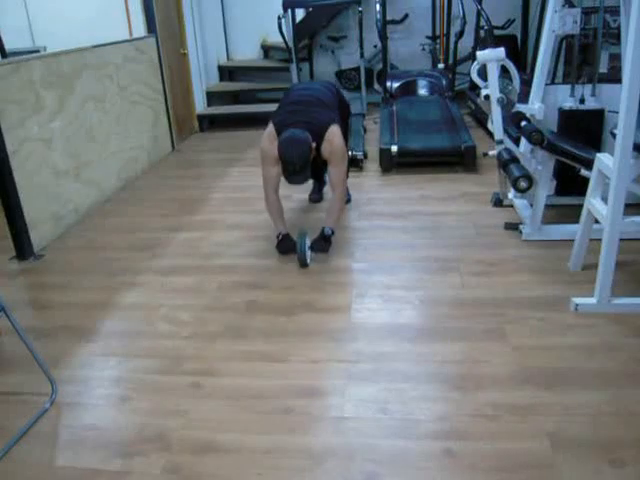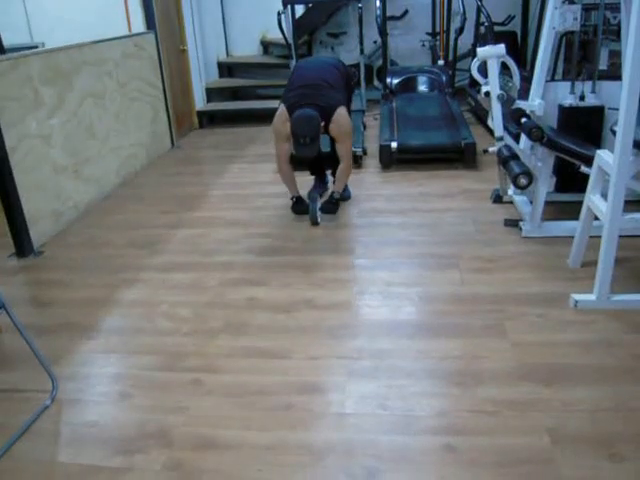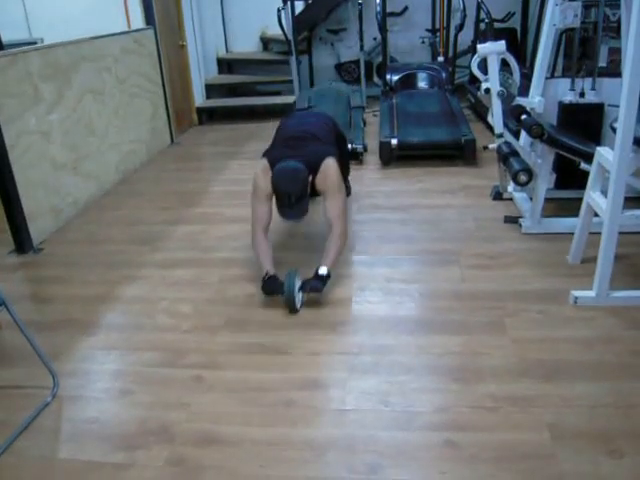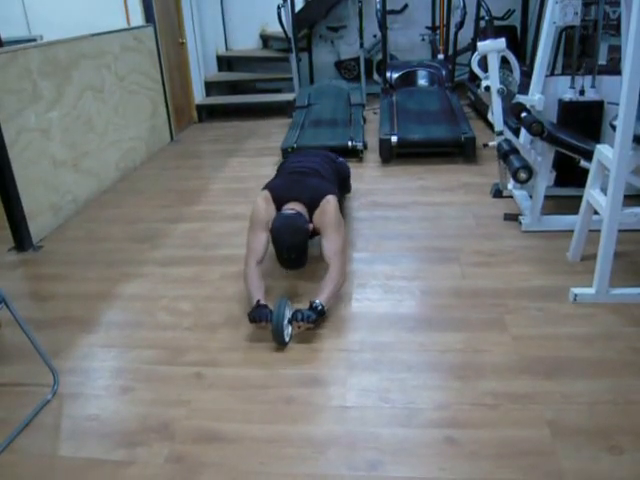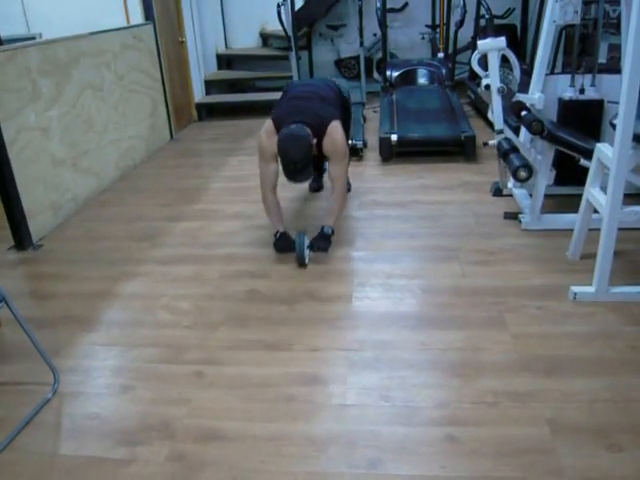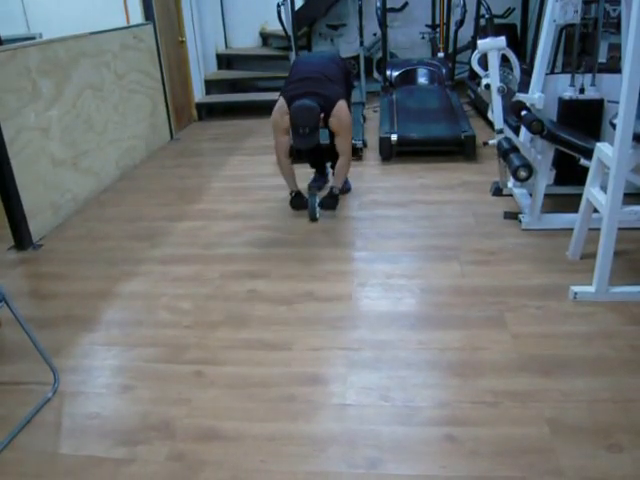
dt=0.7s
person 1, frame 1
left shoulder: (332, 138)
right shoulder: (270, 140)
left elbow: (338, 190)
right elbow: (270, 192)
left wrist: (326, 233)
right wrist: (282, 235)
left hip: (332, 94)
left knee: (339, 161)
right ankle: (318, 180)
person 1, frame 2
left shoulder: (339, 119)
right shoulder: (282, 119)
left elbow: (346, 161)
right elbow: (283, 162)
left wrist: (334, 197)
right wrist: (296, 198)
left knee: (339, 139)
right knee: (307, 148)
left ankle: (338, 180)
right ankle: (320, 178)
person 1, frame 3
left shoulder: (327, 169)
right shoulder: (264, 173)
left elbow: (338, 228)
right elbow: (259, 230)
left wrist: (322, 273)
right wrist: (269, 275)
left hip: (327, 125)
left knee: (341, 185)
left ankle: (343, 183)
person 1, frame 4
left shoulder: (327, 208)
right shoulder: (264, 205)
left elbow: (337, 266)
right elbow: (252, 262)
left wrist: (317, 307)
right wrist: (258, 304)
left hip: (329, 163)
right hip: (291, 163)
left ankle: (342, 165)
person 1, frame 5
left shoulder: (333, 133)
right shoulder: (268, 135)
left elbow: (339, 189)
right elbow: (268, 190)
left wrist: (326, 232)
right wrist: (280, 233)
left hip: (333, 92)
left knee: (339, 157)
right ankle: (318, 171)
person 1, frame 6
left shoulder: (339, 112)
right shoulder: (281, 112)
left elbow: (345, 155)
right elbow: (282, 156)
left wrist: (334, 192)
right wrist: (294, 192)
left knee: (338, 136)
right knee: (300, 144)
left ankle: (336, 171)
right ankle: (320, 171)
